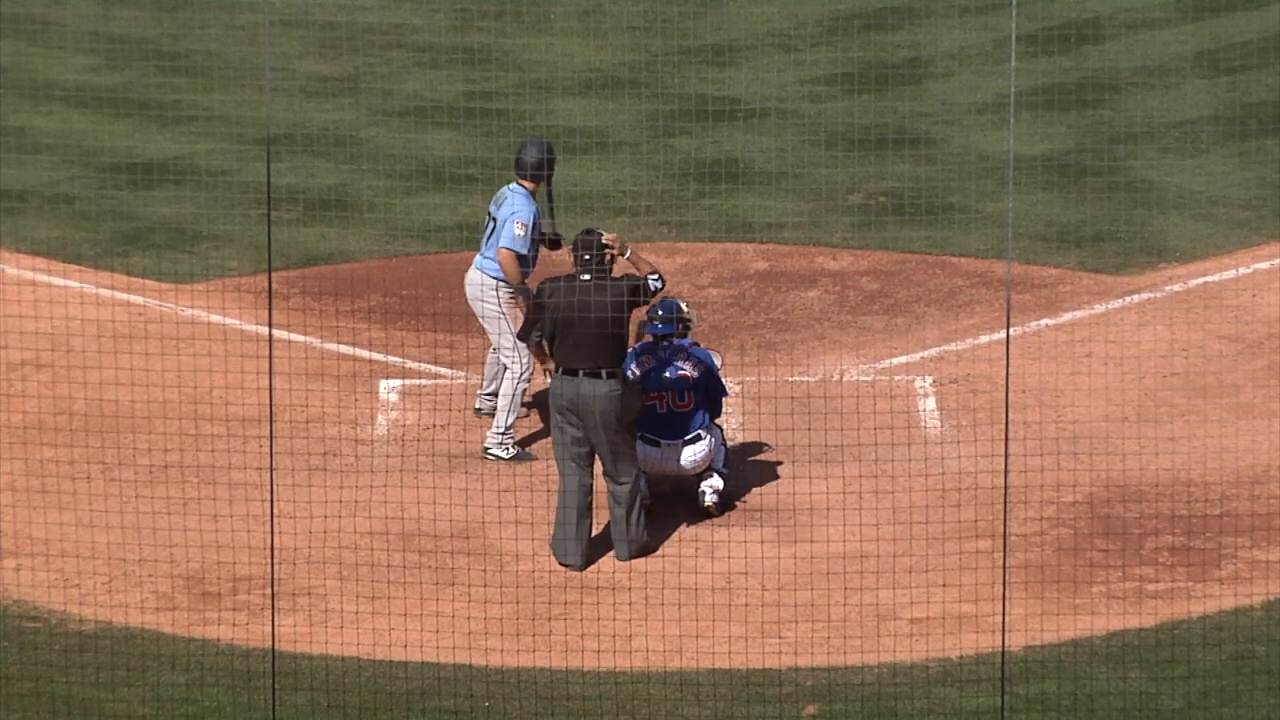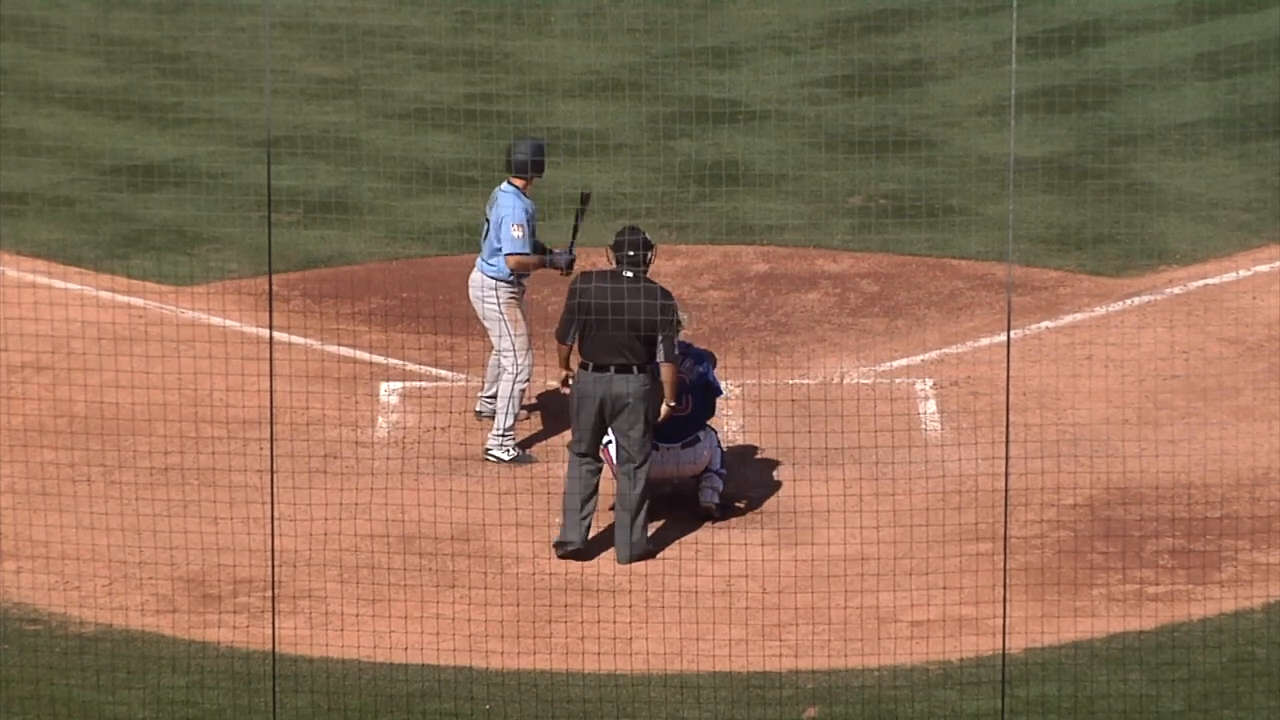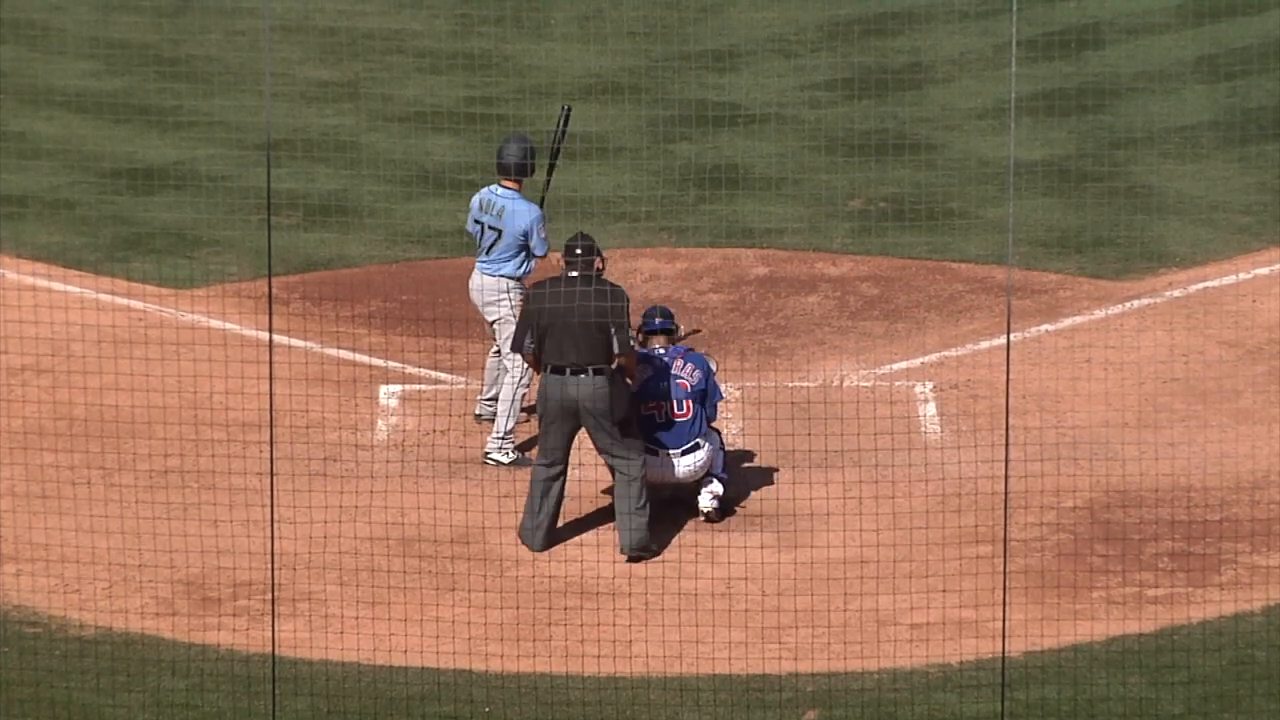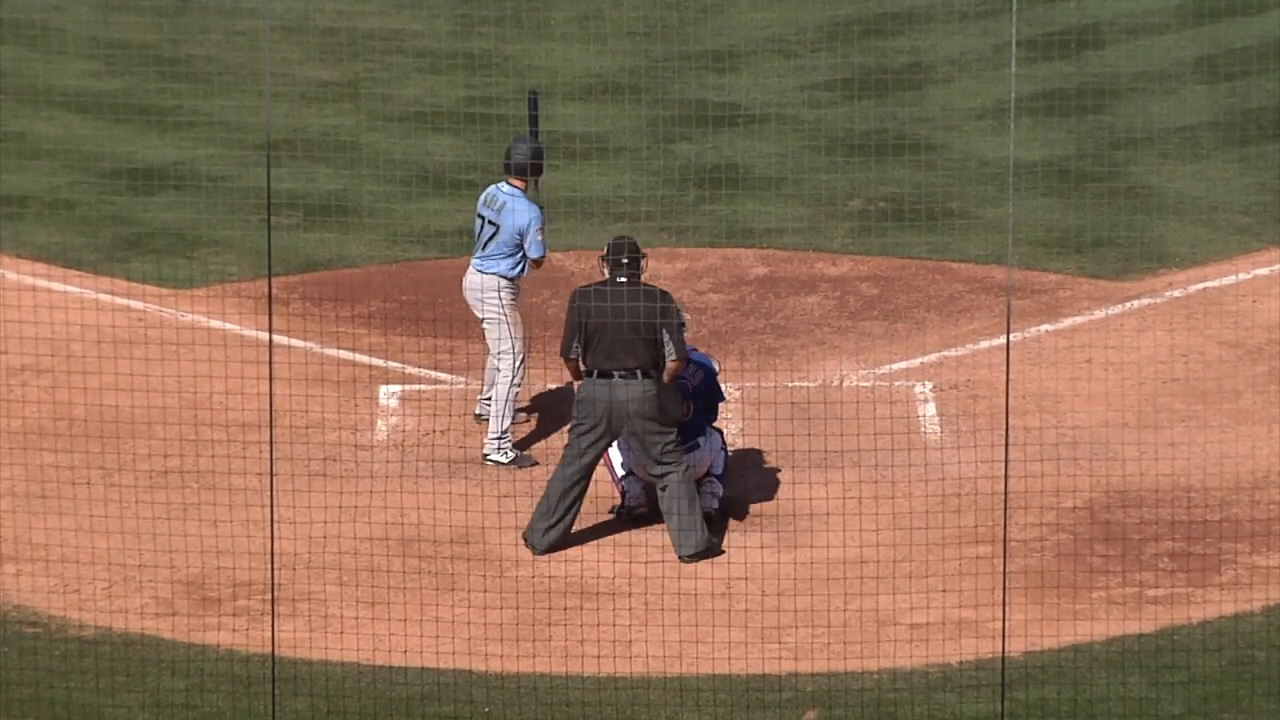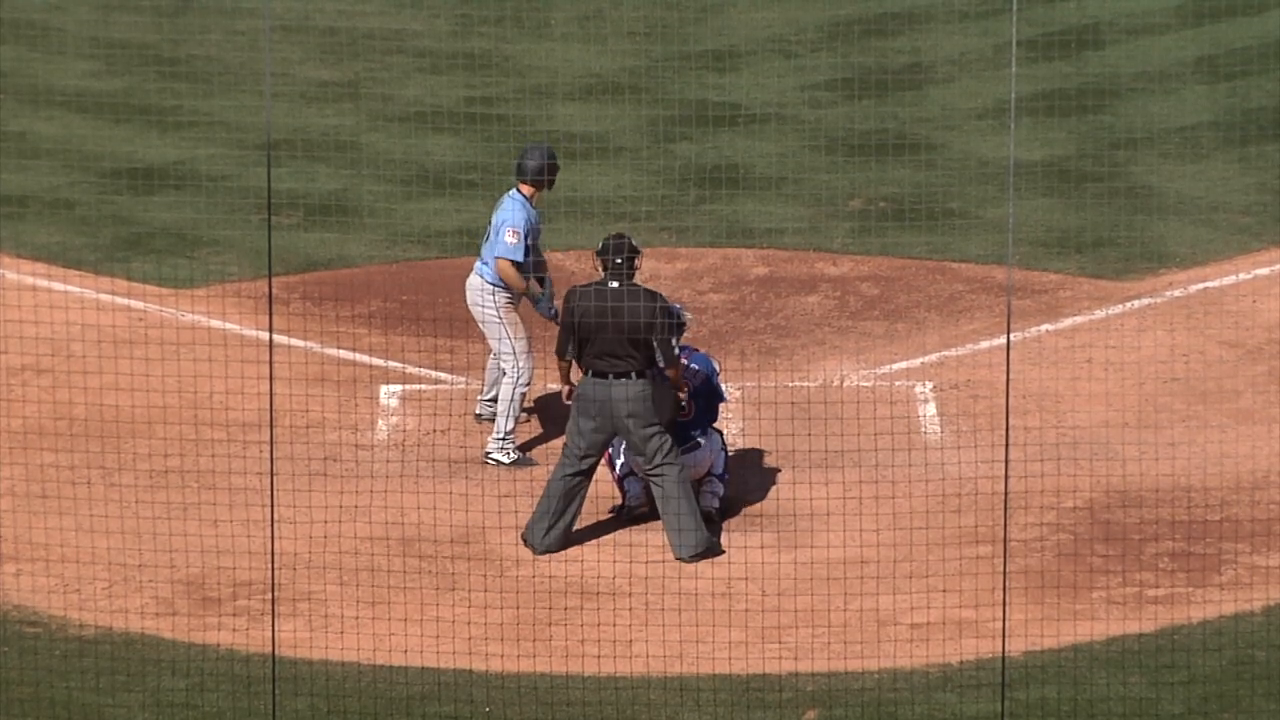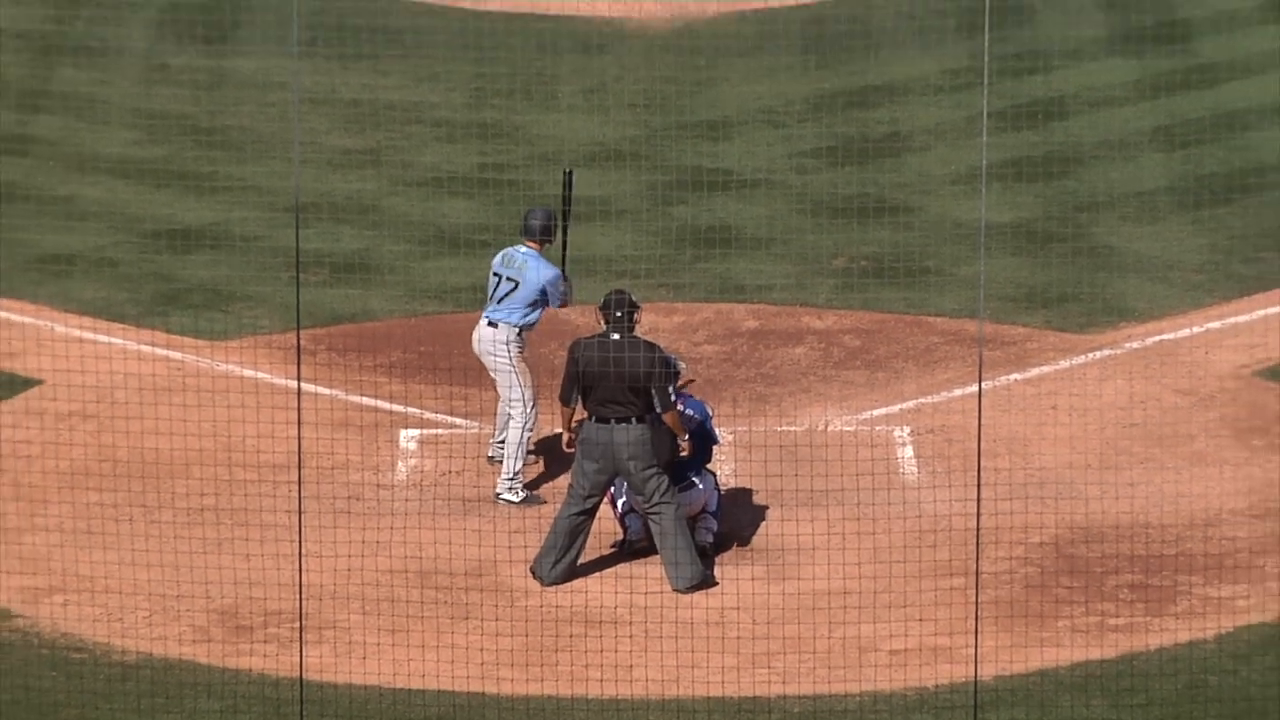
dt=0.7s
person 1, frame 1
left shoulder: (549, 290)
right shoulder: (622, 290)
left elbow: (530, 336)
right elbow: (656, 280)
left wrist: (546, 360)
right wrist: (628, 251)
left hip: (564, 387)
right hip: (608, 389)
left knee: (572, 471)
right knee: (622, 469)
left ankle: (571, 549)
right ankle: (629, 542)
person 1, frame 2
left shoulder: (584, 284)
right shoulder: (660, 297)
left elbow: (565, 336)
right elbow: (667, 357)
left wrist: (564, 368)
right wrist: (669, 398)
left hip: (590, 380)
right hip: (635, 386)
left knee: (583, 457)
right knee: (633, 466)
left ankle: (573, 537)
right ankle: (631, 544)
person 1, frame 3
left shoulder: (539, 292)
right shoulder: (612, 294)
left elbow: (526, 348)
right elbow: (623, 352)
right wrist: (630, 374)
left hip: (554, 386)
right hip: (599, 388)
left knee: (549, 461)
right knee: (628, 460)
left ankle: (536, 533)
right ankle: (635, 538)
person 1, frame 4
left shoulder: (583, 297)
right shoulder: (660, 299)
left elbow: (570, 353)
right elbow: (675, 360)
left wrist: (579, 379)
right wrist: (661, 387)
left hip: (596, 391)
right hip: (644, 391)
left knee: (573, 465)
right knee: (670, 468)
left ankle: (542, 536)
right ankle: (692, 542)
person 1, frame 5
left shoulder: (577, 297)
right shoulder: (654, 303)
left elbow: (565, 353)
right elbow: (668, 362)
left wrist: (566, 383)
right wrist: (679, 390)
left hip: (592, 391)
right hip: (639, 393)
left knee: (572, 465)
right knee: (664, 468)
left ankle: (542, 536)
right ankle: (692, 543)
person 1, frame 6
left shoulder: (580, 349)
right shoulder: (652, 353)
left elbow: (568, 399)
right elbow: (666, 407)
left wrist: (567, 430)
right wrist: (682, 437)
left hip: (594, 435)
right hip: (638, 437)
left knee: (577, 504)
right knee: (662, 506)
left ankle: (550, 569)
right ankle: (688, 575)
person 2, frame 1
left shoulder: (506, 193)
right shoulder: (525, 207)
right elbow: (506, 256)
left wrist: (541, 238)
right wrist: (528, 295)
left hip: (478, 278)
right hip: (495, 288)
left knee: (503, 344)
right knee: (520, 362)
left ankle: (488, 401)
right ankle: (499, 442)
person 2, frame 2
left shoulder: (504, 193)
right shoulder: (516, 206)
right elbow: (516, 260)
left wrist: (551, 253)
right wrist: (552, 260)
left hip: (489, 281)
right hip: (497, 289)
left knee: (506, 347)
right knee: (517, 363)
left ankle: (489, 403)
right ankle: (500, 444)
person 2, frame 3
left shoulder: (480, 198)
right shoulder: (529, 212)
right elbow: (540, 253)
right wrist: (538, 232)
left hip: (481, 280)
right hip: (504, 289)
left knee: (502, 347)
right knee: (518, 366)
left ankle: (488, 406)
right ankle: (499, 446)
person 2, frame 4
left shoulder: (489, 193)
right shoulder: (529, 212)
right elbow: (536, 260)
right wrist: (534, 248)
left hip: (475, 278)
right hip: (496, 287)
left knee: (501, 349)
right knee: (511, 363)
left ankle: (488, 408)
right ankle: (498, 447)
person 2, frame 5
left shoulder: (522, 204)
right shoulder: (517, 213)
left elbow: (534, 253)
right elbow: (504, 265)
left wrist: (547, 290)
right wrist: (535, 298)
left hip: (484, 286)
right hip: (492, 293)
left knee: (503, 350)
right knee: (519, 367)
left ankle: (488, 407)
right ankle: (500, 447)
person 2, frame 6
left shoulder: (503, 255)
right shoulder: (548, 271)
right elbow: (563, 303)
right wrist: (565, 285)
left hip: (484, 332)
right hip: (504, 340)
left knee: (511, 394)
right knee: (523, 412)
left ankle: (499, 448)
right ankle: (509, 486)
person 3, frame 1
left shoulder: (634, 357)
right shoulder: (702, 356)
right elbow: (715, 411)
left hip: (647, 455)
right hip: (696, 456)
right knee: (714, 432)
right ankle: (710, 494)
person 3, frame 2
right shoulder: (698, 358)
right elbow: (708, 411)
right hip: (693, 458)
left knee: (611, 433)
right knee: (709, 436)
right ankle: (710, 496)
person 3, frame 3
right shoulder: (699, 362)
right elbow: (710, 415)
left hip: (646, 466)
right hip: (694, 464)
right knee: (712, 437)
right ankle: (710, 498)
person 3, frame 4
right shoulder: (702, 363)
right elbow: (711, 416)
left hip: (645, 464)
right hip: (695, 462)
right knee: (714, 436)
left ankle: (634, 497)
right ankle: (710, 499)
person 3, frame 5
right shoulder: (703, 362)
right elbow: (711, 416)
right hip: (695, 462)
right knee: (714, 438)
left ankle: (635, 498)
right ankle: (710, 500)
person 3, frame 6
right shoulder: (698, 407)
right elbow: (705, 456)
right hip: (690, 499)
left knee: (617, 478)
right knee: (709, 479)
left ankle: (636, 535)
right ankle: (704, 536)
